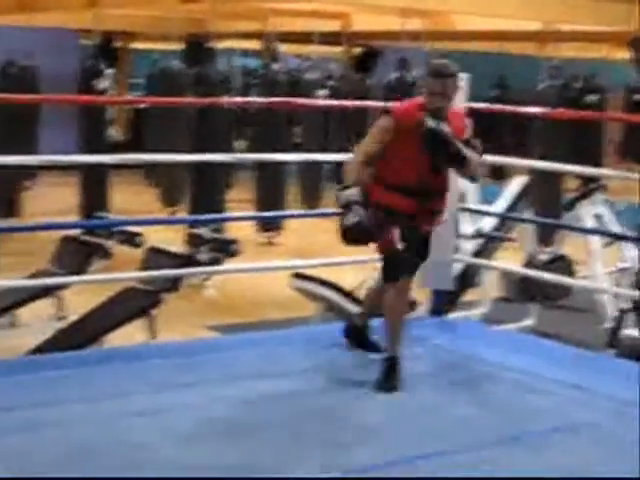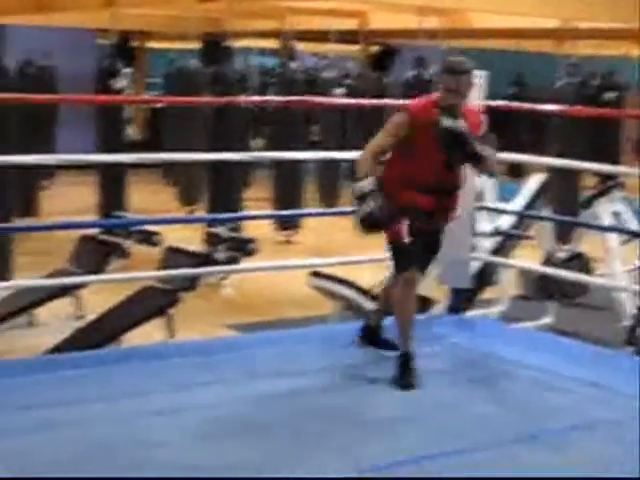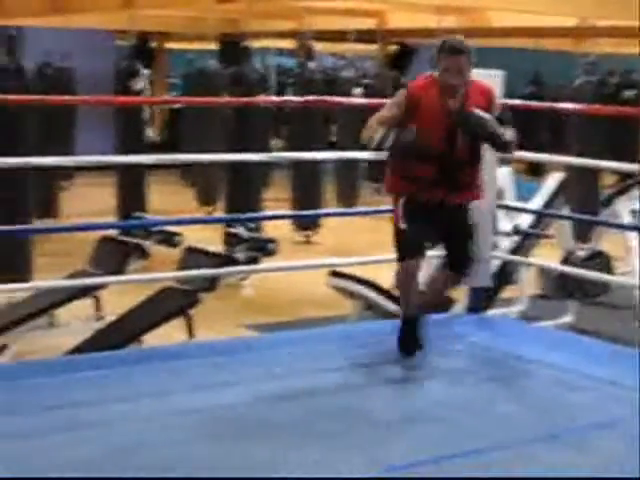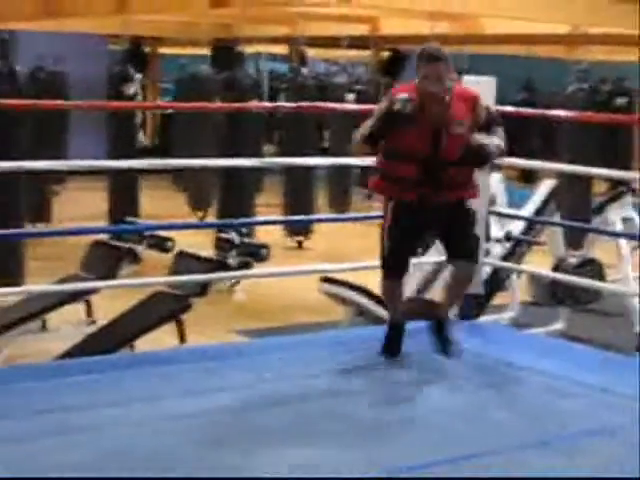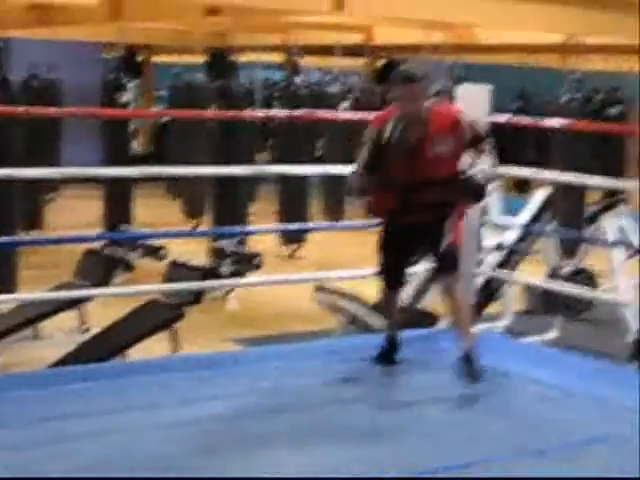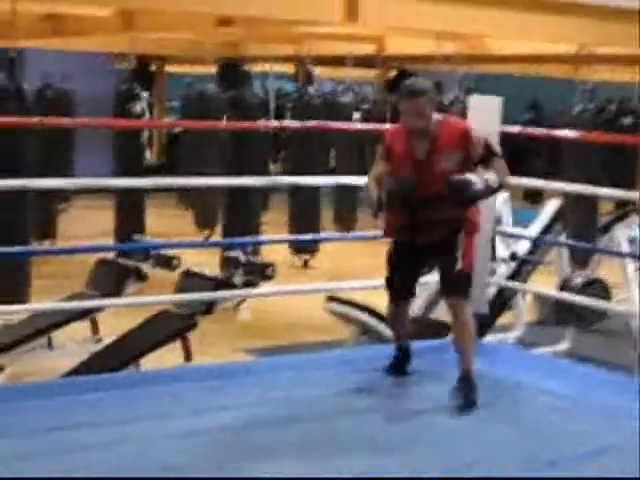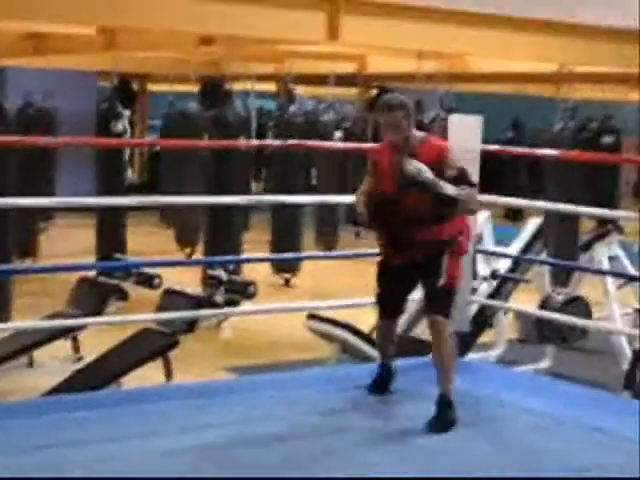
dt=0.1s
person 1, frame 1
left shoulder: (459, 123)
right shoulder: (398, 118)
left elbow: (475, 171)
right elbow: (359, 159)
left wrist: (452, 146)
right wrist: (351, 205)
left hip: (423, 214)
right hip: (389, 211)
left knee: (396, 278)
right knee: (399, 276)
left ankle: (356, 327)
right ankle: (392, 362)
person 1, frame 2
left shoulder: (474, 120)
right shoulder: (414, 116)
left elbow: (490, 165)
right elbow: (370, 154)
left wrist: (470, 147)
right wrist: (367, 195)
left hip: (436, 213)
right hip: (402, 207)
left knee: (406, 274)
right knee: (408, 271)
left ankle: (371, 327)
right ankle: (405, 358)
person 1, frame 3
left shoulder: (483, 95)
right shoulder: (415, 94)
left elbow: (507, 144)
right elbow: (371, 129)
left wrist: (489, 129)
right wrist: (391, 140)
left hip: (457, 195)
right hip: (415, 191)
left knee: (459, 266)
right knee: (409, 259)
left ankle: (418, 311)
right ankle: (409, 320)
person 1, frame 4
left shoulder: (468, 100)
right shoulder: (397, 100)
left elbow: (495, 133)
right elbow: (360, 145)
left wrist: (490, 147)
right wrist: (384, 120)
left hip: (450, 196)
right hip: (405, 197)
left knee: (466, 263)
right knee: (393, 270)
left ankle: (440, 318)
right ankle: (396, 328)
person 1, frame 5
left shoulder: (451, 120)
right shoulder: (381, 125)
right elbow: (360, 181)
left wrist: (477, 178)
right wrist: (377, 153)
left hip: (440, 210)
right hip: (398, 213)
left knee: (449, 279)
right knee: (391, 283)
left ankle: (467, 354)
right ankle: (392, 340)
person 1, frame 6
left shoulder: (460, 134)
right shoulder: (392, 140)
left elbow: (499, 168)
right elbow: (375, 183)
left wrist: (479, 184)
right wrist: (387, 195)
left hip: (452, 228)
right hip: (409, 228)
left knee: (457, 300)
right knee: (398, 294)
left ankle: (467, 378)
right ankle: (402, 350)
person 1, frame 7
left shoulder: (439, 153)
right shoulder: (379, 156)
left elbow: (470, 201)
right elbow: (364, 196)
left wrist: (432, 184)
right wrist: (370, 211)
left hip: (441, 247)
right hip: (398, 247)
left knee: (437, 317)
right knee: (387, 313)
left ankle: (446, 400)
right ankle: (385, 369)
